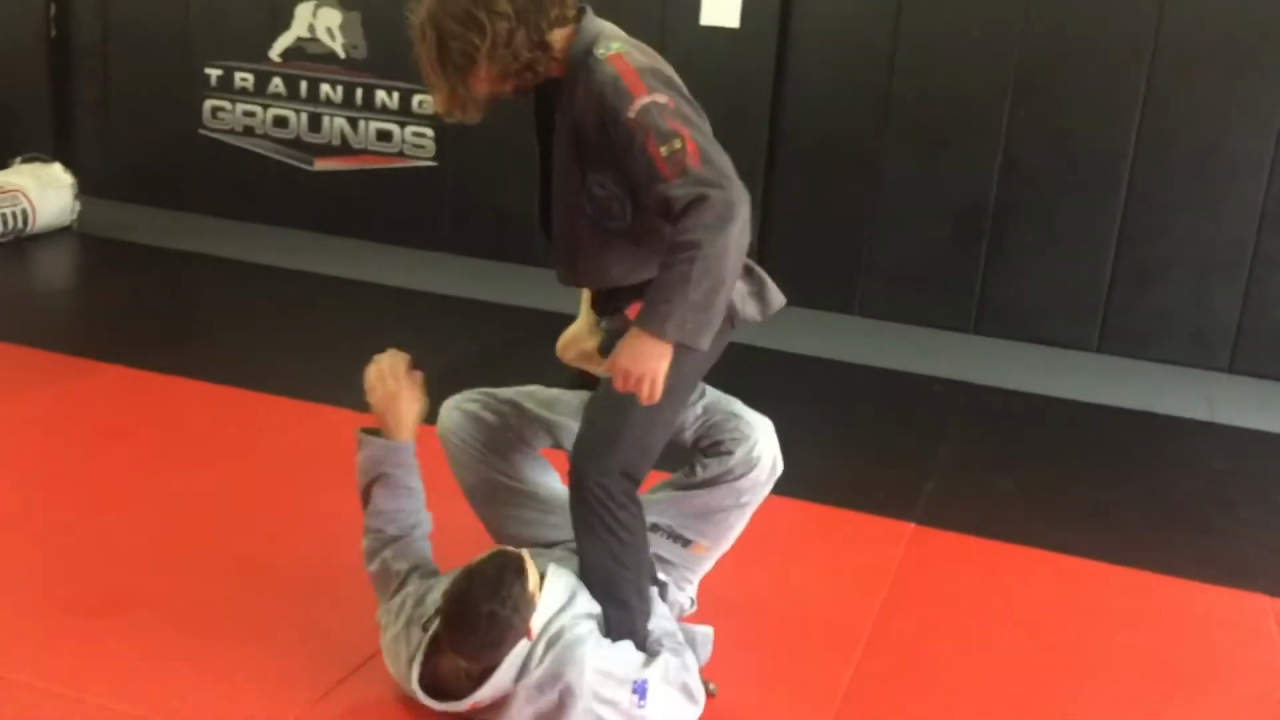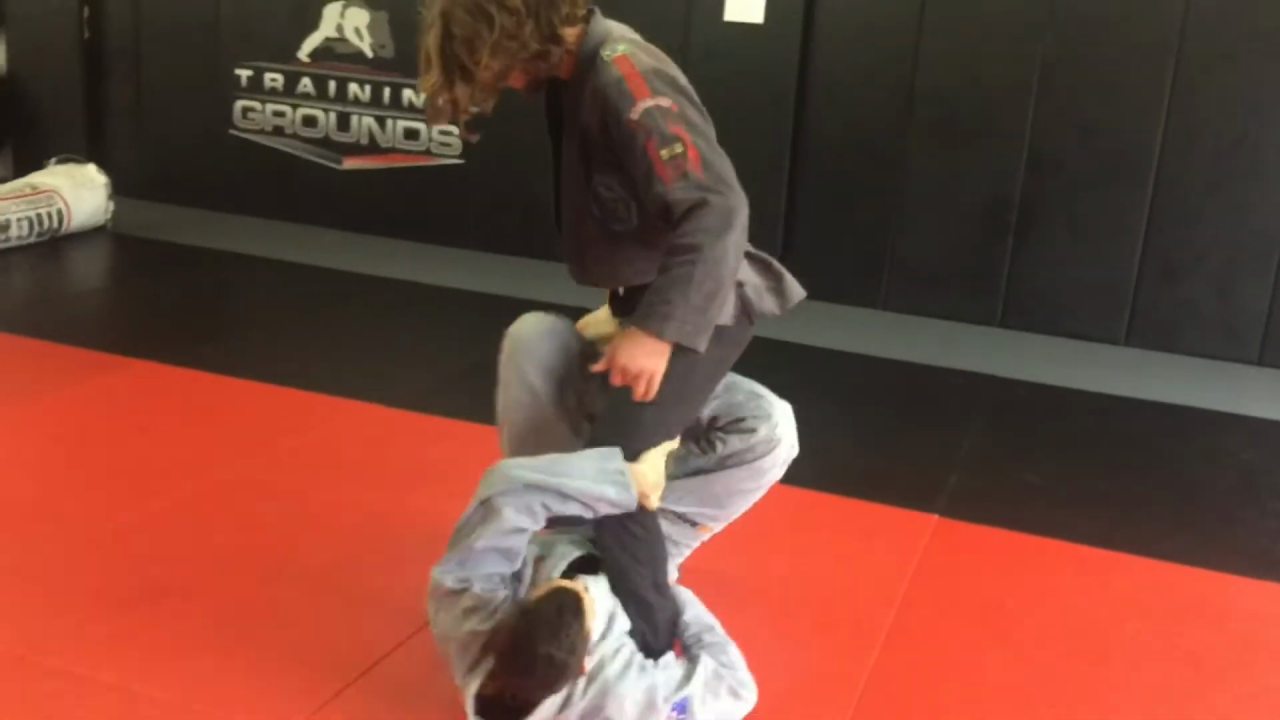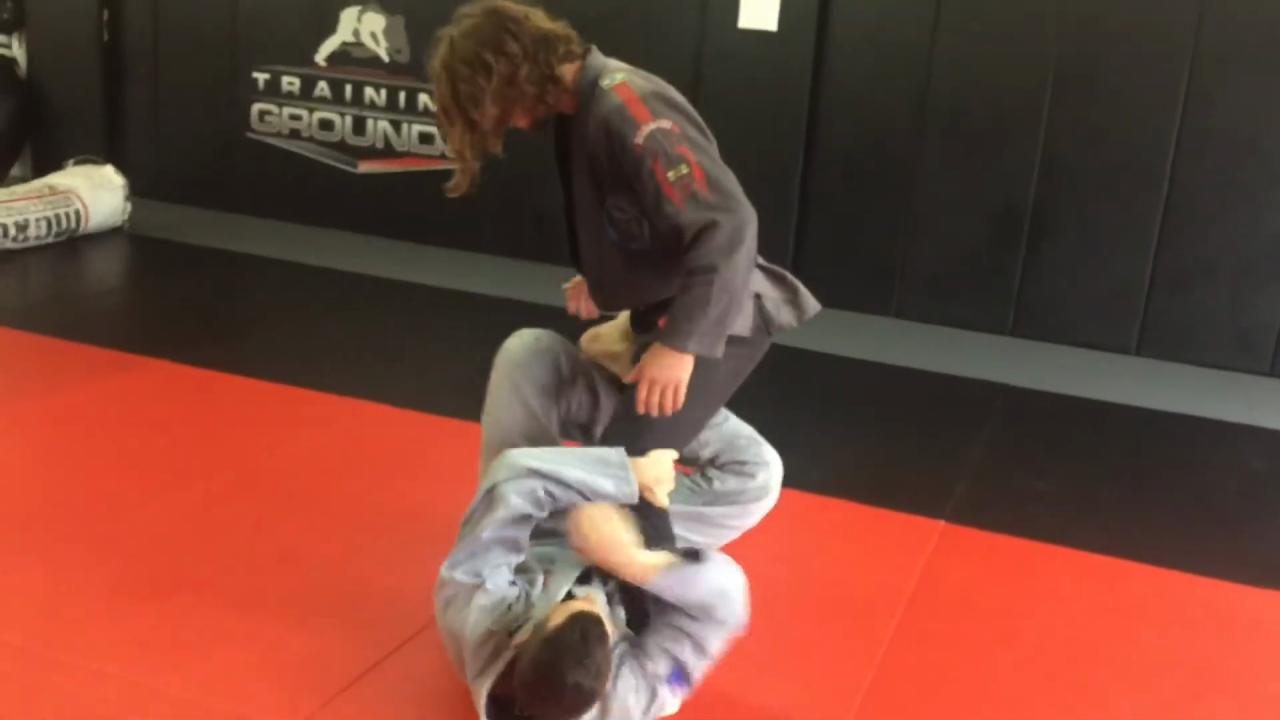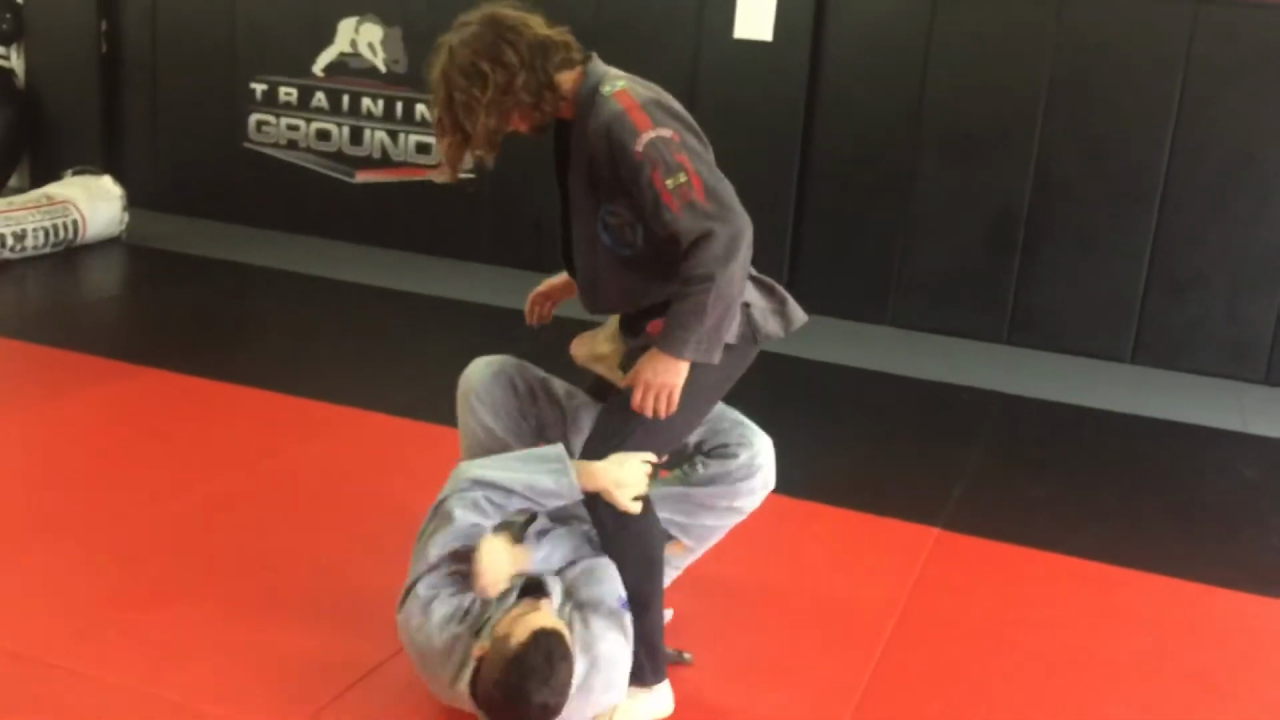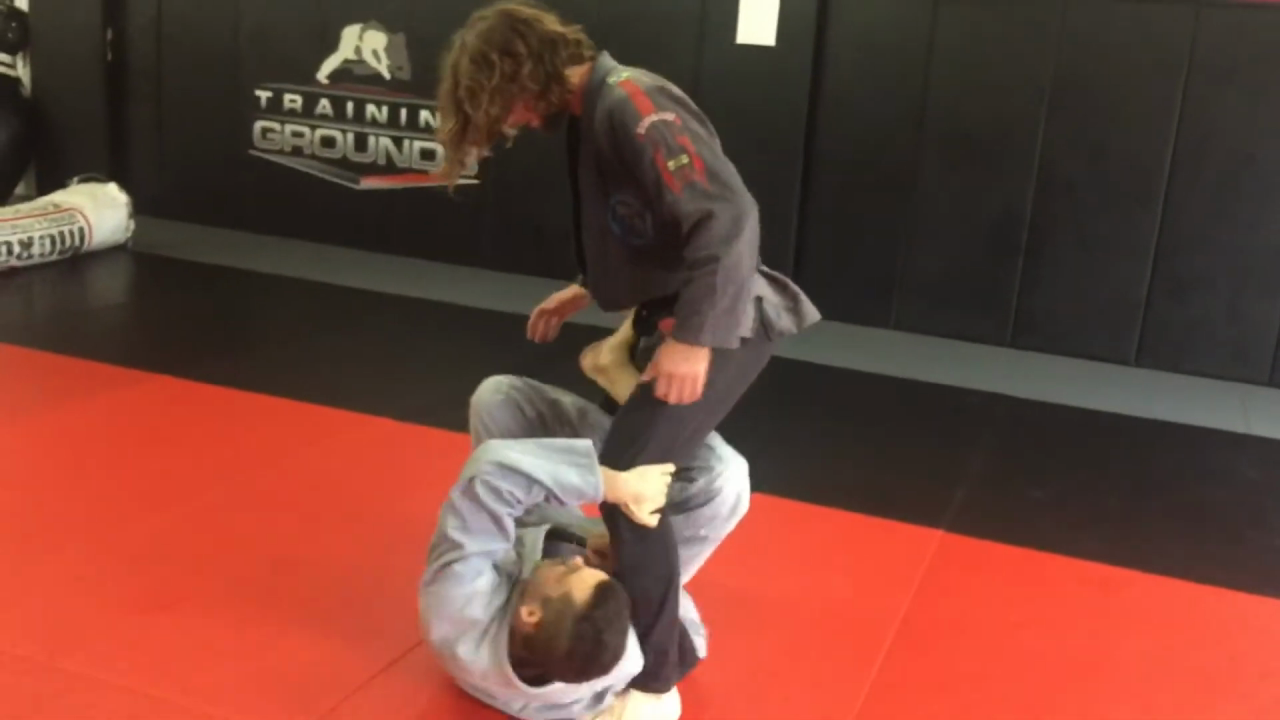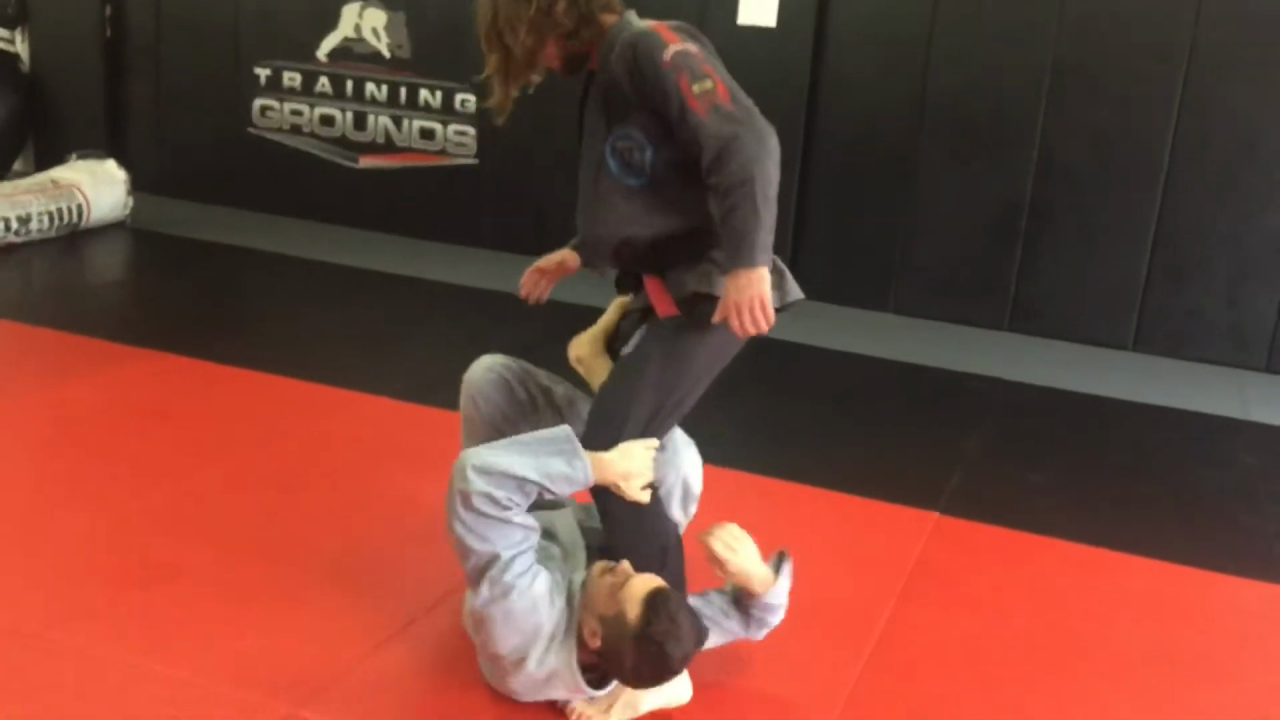
dt=0.3s
person 1, frame 1
left shoulder: (619, 79)
right shoulder: (563, 69)
left elbow: (718, 205)
left wrist: (660, 330)
right wrist: (599, 300)
left hip: (676, 308)
right hip: (631, 295)
left knee: (602, 470)
right knee: (596, 455)
right ankle: (623, 608)
person 1, frame 2
left shoulder: (623, 83)
right shoulder: (585, 67)
left elbow: (714, 214)
left wrist: (657, 331)
left hip: (697, 317)
right hip: (658, 302)
person 1, frame 3
left shoulder: (626, 112)
right shoulder: (582, 104)
left elbow: (725, 227)
left wrist: (682, 345)
right wrist: (602, 281)
left hip: (718, 323)
right hip: (667, 314)
person 1, frame 4
left shoulder: (626, 118)
right shoulder: (585, 108)
left elbow: (722, 232)
left wrist: (675, 349)
right wrist: (578, 278)
left hip: (708, 325)
right hip: (665, 316)
right knee: (609, 466)
right ankle: (627, 603)
person 1, frame 5
left shoulder: (632, 107)
right shoulder: (592, 110)
left elbow: (727, 216)
left wrist: (694, 337)
right wrist: (589, 289)
left hip: (722, 323)
right hip: (679, 315)
left knee: (628, 477)
right knee: (628, 464)
left ankle: (652, 679)
right ankle: (656, 637)
person 1, frame 6
left shoulder: (656, 49)
right shoulder: (615, 64)
left elbow: (746, 144)
left wrist: (746, 263)
right wrist: (581, 254)
left hip: (710, 291)
right hip: (678, 286)
left knee: (611, 447)
right knee: (625, 442)
person 2, frame 1
left shoulder: (409, 638)
right shoulder: (577, 670)
left elbow: (394, 547)
left wrist: (394, 435)
left knee: (464, 416)
right knee: (749, 445)
person 2, frame 2
left shoulder: (459, 625)
left elbow: (507, 490)
left wrist: (624, 476)
right wrist: (666, 585)
left hip: (541, 539)
right knee: (769, 429)
person 2, frame 3
left shoulder: (471, 625)
left elbow: (510, 482)
right elbow: (725, 598)
left wrist: (629, 473)
right wrist: (634, 562)
left hip: (528, 546)
right hip: (600, 563)
left knee: (532, 350)
right knee: (755, 473)
person 2, frame 4
left shoulder: (426, 631)
right shoulder: (598, 669)
left elbow: (467, 489)
right elbow: (593, 561)
left wrist: (586, 475)
right wrist: (516, 555)
left knee: (489, 377)
right knee: (747, 458)
person 2, frame 5
left shoulder: (453, 610)
right shoulder: (616, 658)
left elbow: (492, 468)
right elbow: (690, 641)
left wrist: (612, 484)
left knee: (498, 397)
right knee: (722, 478)
right ankle: (626, 384)
person 2, frame 6
left shoulder: (521, 613)
right shoulder: (662, 641)
left elbow: (479, 474)
right elbow: (748, 616)
left wrist: (599, 465)
right wrist: (759, 576)
left hip: (515, 531)
right hip: (589, 542)
left knee: (491, 376)
right knee: (671, 461)
right ankle: (599, 367)
